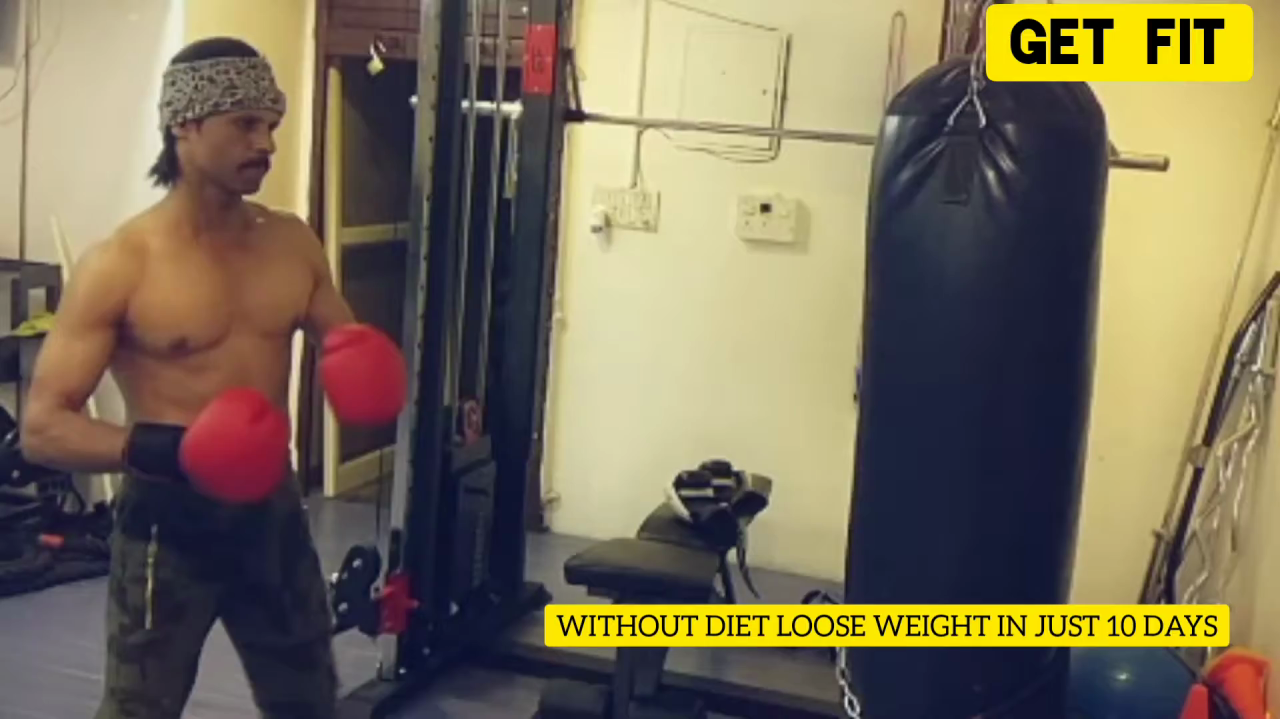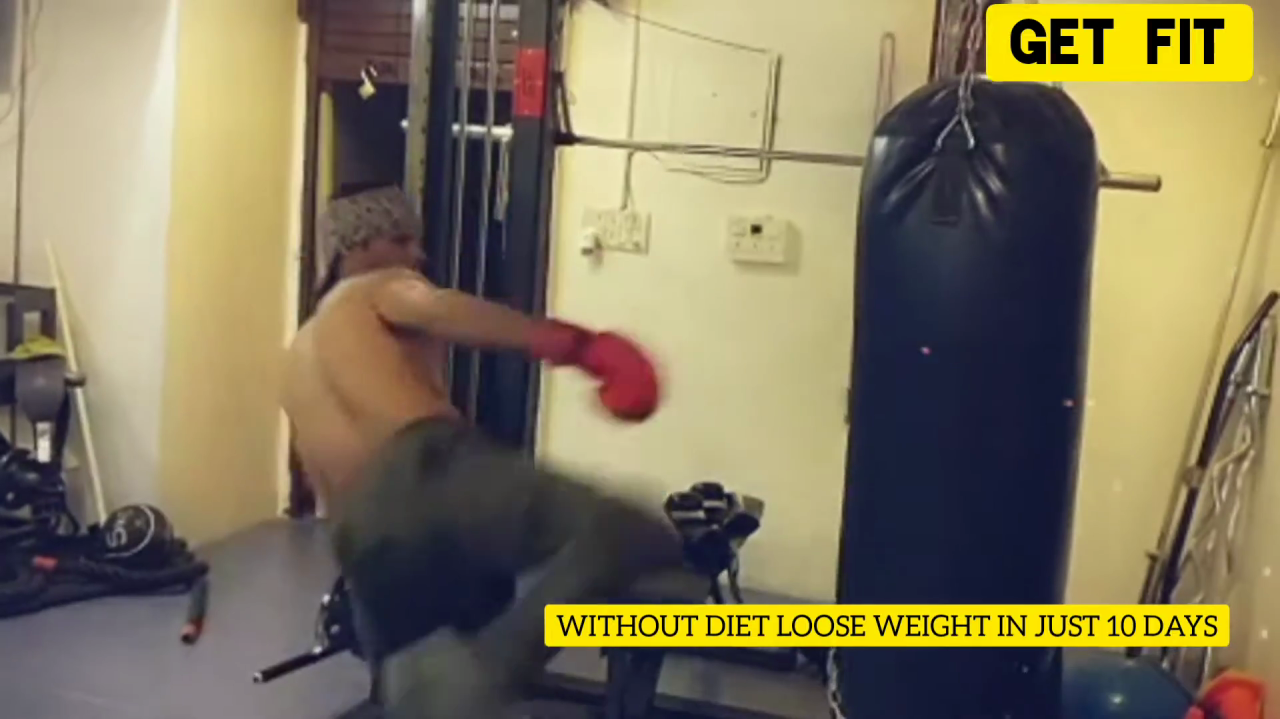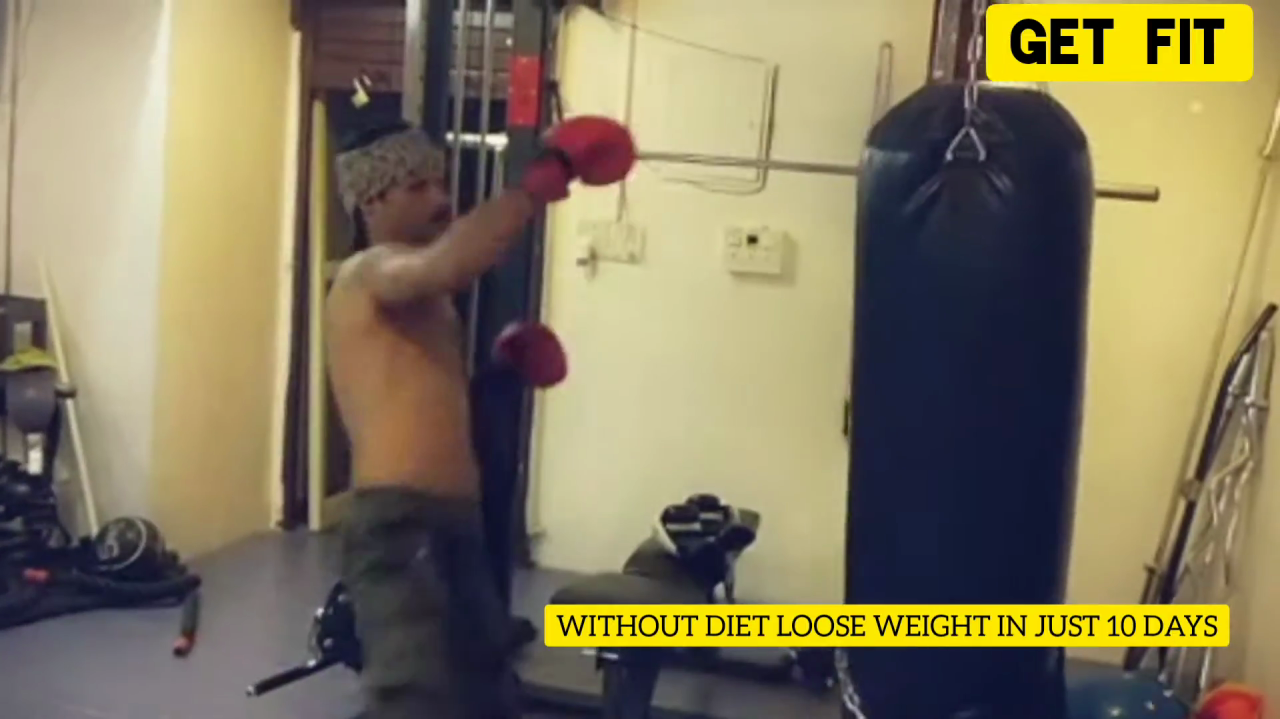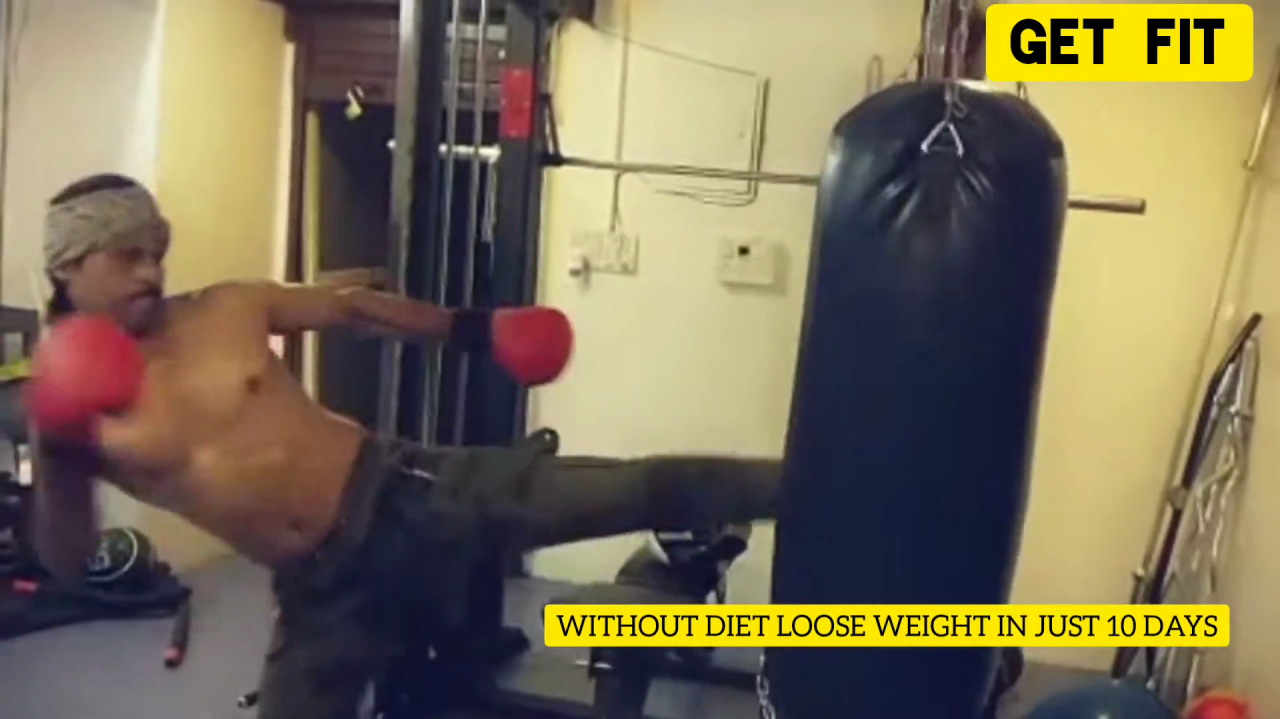
dt=0.5s
person 1, frame 1
left shoulder: (293, 244)
right shoulder: (119, 262)
left elbow: (349, 350)
right elbow: (40, 426)
left wrist: (368, 375)
right wrist: (159, 451)
left hip: (267, 517)
right hip: (167, 526)
person 1, frame 2
left shoulder: (300, 357)
right shoulder: (381, 291)
right elbow: (452, 311)
right wrist: (584, 345)
left hip: (366, 542)
right knee: (640, 541)
right ankle: (488, 666)
person 1, frame 3
left shoulder: (406, 297)
right shoulder: (369, 275)
right elbow: (451, 261)
left wrist: (505, 356)
right wrist: (544, 175)
left hip: (440, 535)
right hip: (400, 540)
person 1, frame 4
left shoulder: (231, 308)
left elbow: (349, 303)
right elbow: (68, 559)
left wrist: (468, 325)
right wrist: (61, 461)
left hip: (402, 499)
right hip: (324, 584)
left knee: (638, 491)
left ankle: (784, 486)
